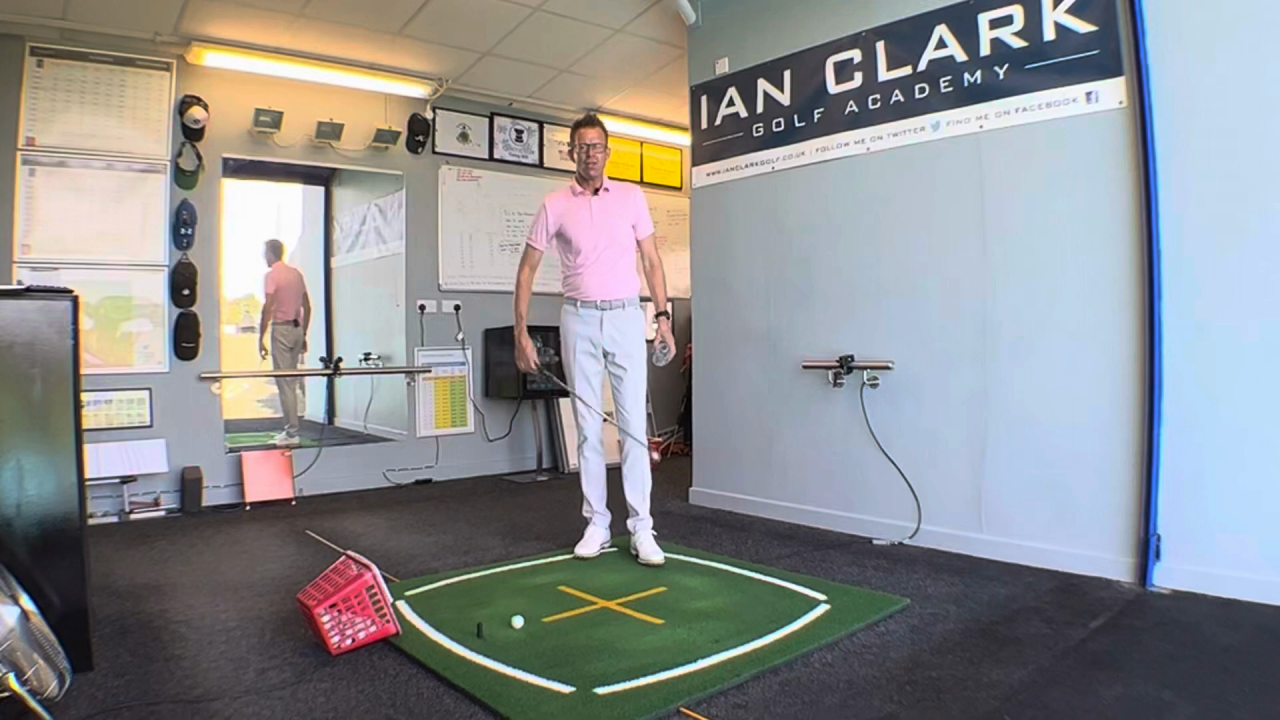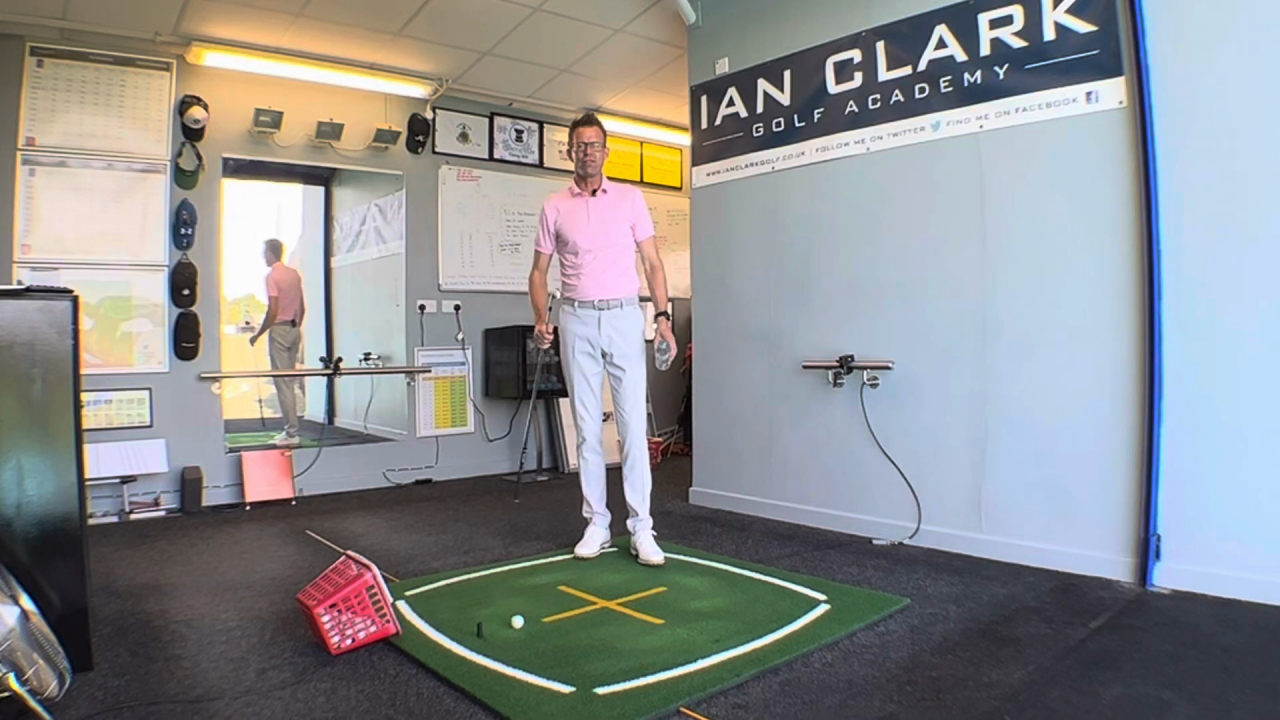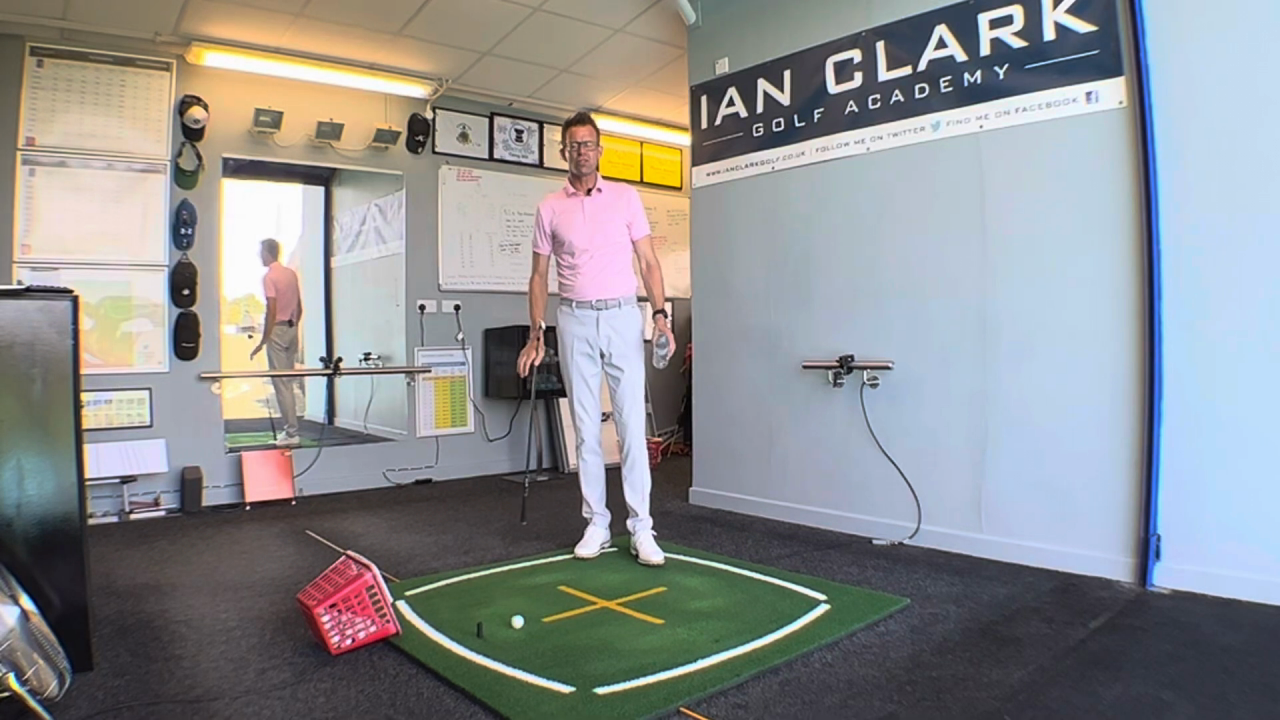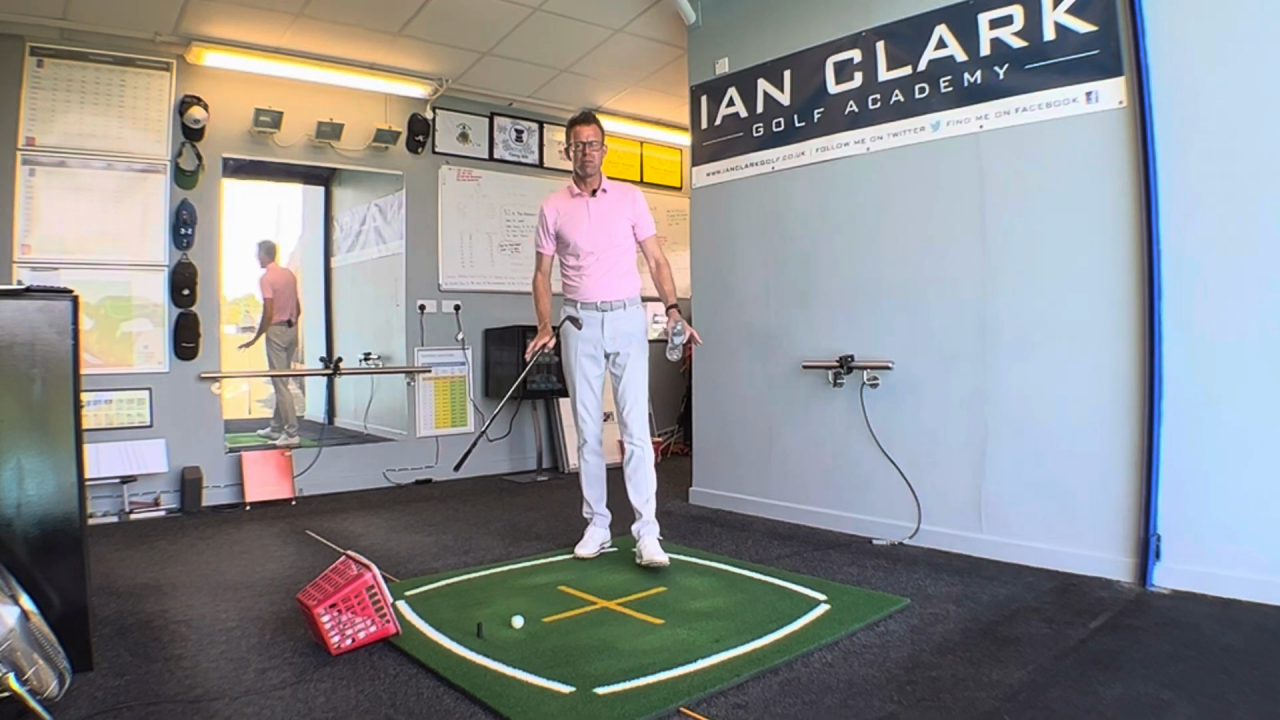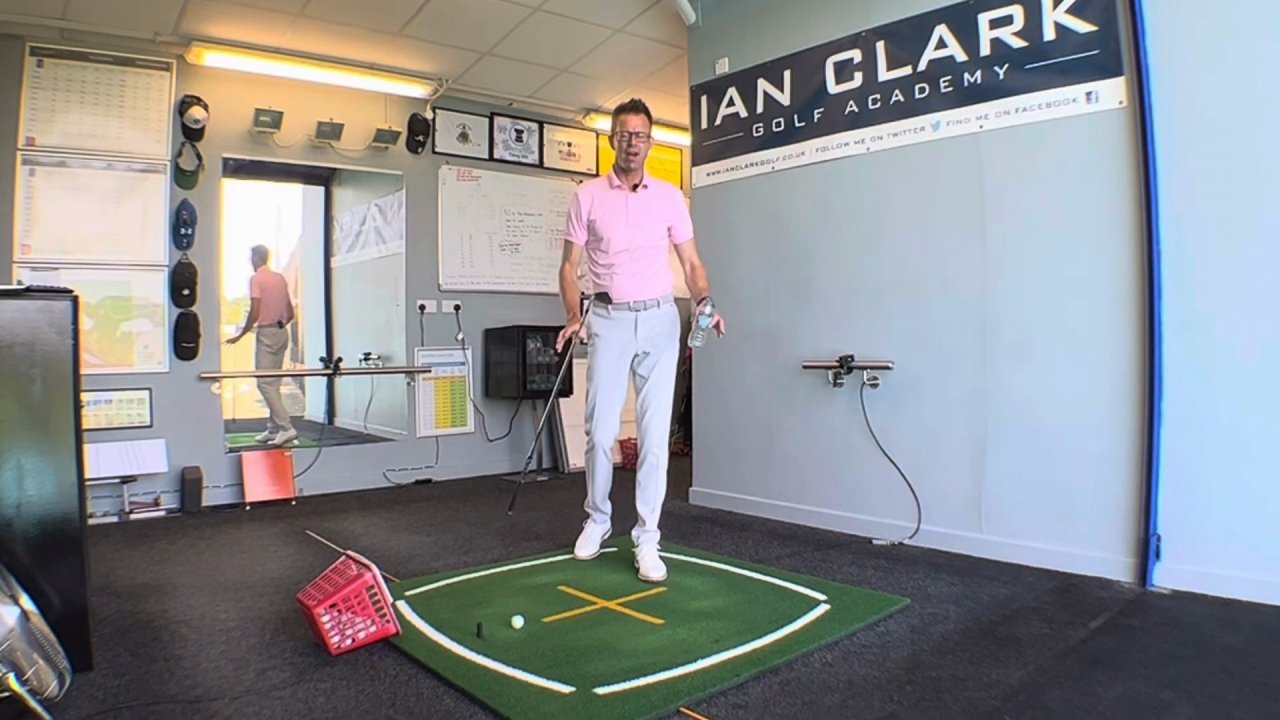
dt=0.7s
person 1, frame 1
left shoulder: (631, 196)
right shoulder: (554, 205)
left elbow: (651, 260)
right elbow: (527, 269)
left wrist: (662, 315)
right wrist: (521, 331)
left hip: (626, 316)
right hip: (579, 319)
left knee: (633, 422)
right knee: (588, 425)
left ankle: (641, 526)
right ankle: (596, 523)
person 1, frame 2
left shoulder: (630, 198)
right shoulder: (553, 206)
left elbow: (652, 262)
right elbow: (539, 271)
left wrist: (662, 316)
right wrist: (541, 317)
left hip: (624, 317)
right hip: (577, 320)
left knee: (633, 422)
right knee: (586, 426)
left ankle: (640, 527)
right ankle: (596, 523)
person 1, frame 3
left shoulder: (626, 196)
right shoulder: (549, 208)
left elbow: (648, 261)
right elbow: (539, 276)
left wrist: (660, 314)
right wrist: (534, 335)
left hip: (623, 317)
right hip: (575, 321)
left knee: (632, 424)
right knee: (586, 427)
left ankle: (640, 527)
right ankle: (596, 523)
person 1, frame 4
left shoulder: (630, 197)
right shoulder: (553, 207)
left elbow: (656, 260)
right elbow: (543, 274)
left wrist: (673, 310)
right wrist: (545, 326)
left hip: (626, 319)
right hip: (580, 323)
left knee: (635, 427)
right knee: (588, 430)
left ankle: (646, 532)
right ankle: (597, 524)
person 1, frame 5
left shoulder: (670, 195)
right shoulder: (587, 195)
left elbow: (690, 262)
right elbow: (570, 265)
left wrist: (705, 303)
right wrist: (574, 315)
left hip: (659, 320)
right hip: (609, 322)
left knee: (654, 434)
right knee: (600, 431)
left ankle: (646, 540)
right ankle: (598, 518)
person 2, frame 1
left shoulder: (272, 275)
right shoulder: (296, 273)
left elbow: (268, 308)
right elbow: (307, 307)
left wrist: (261, 338)
right wrist: (303, 334)
left hip: (281, 330)
right hip: (297, 329)
left knee: (284, 382)
right knee: (291, 382)
left ankle: (292, 433)
right ankle: (291, 430)
person 2, frame 2
left shoulder: (272, 276)
right shoulder: (294, 274)
left elbow: (273, 311)
left wrist: (258, 334)
left hip: (279, 330)
right hip: (294, 330)
left knee: (282, 383)
right knee: (289, 382)
left ankle: (292, 433)
right ankle: (290, 429)
person 2, frame 3
left shoulder: (269, 276)
right shoulder: (291, 274)
left elbow: (272, 312)
left wrist: (263, 341)
left hip: (277, 331)
right hip: (291, 329)
left knee: (281, 384)
right knee: (288, 383)
left ankle: (292, 433)
right ankle: (289, 429)
person 2, frame 4
left shoulder: (267, 277)
right shoulder: (289, 274)
left elbow: (268, 314)
right elbow: (298, 308)
left wrist: (255, 339)
left hip: (276, 331)
right hip: (291, 330)
left knee: (280, 384)
right knee: (281, 382)
left ankle: (291, 434)
right ankle: (276, 428)
person 2, frame 5
left shoulder: (256, 279)
right shoulder: (280, 279)
left elbow: (255, 313)
right elbow: (290, 313)
left wrist: (240, 336)
left hip: (266, 333)
right hip: (282, 332)
left knee: (264, 383)
right knee: (273, 383)
left ankle: (286, 427)
right ankle: (274, 429)
